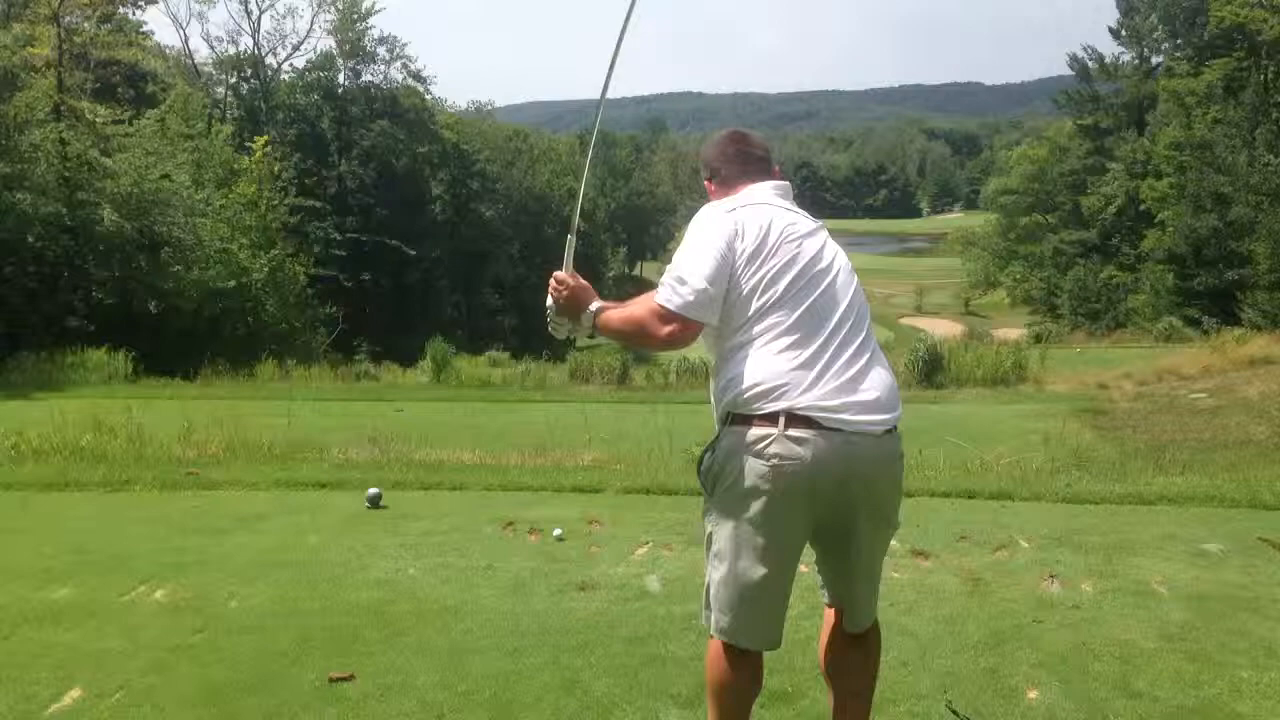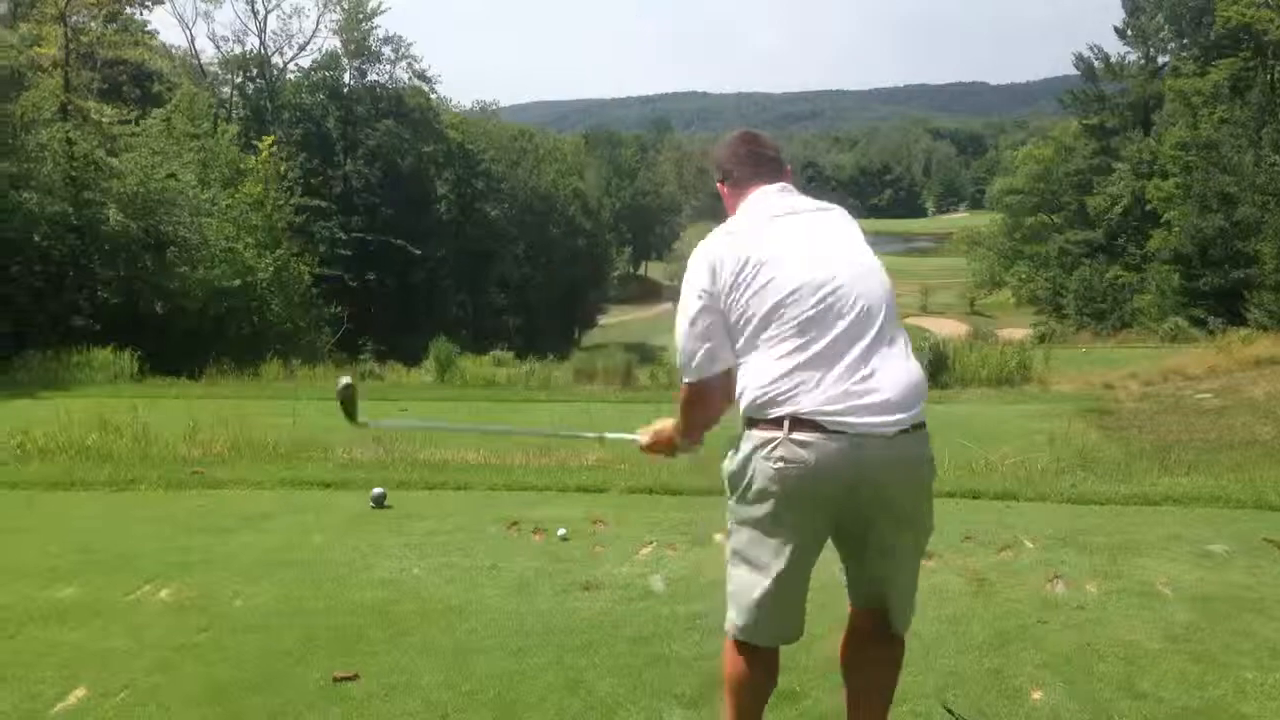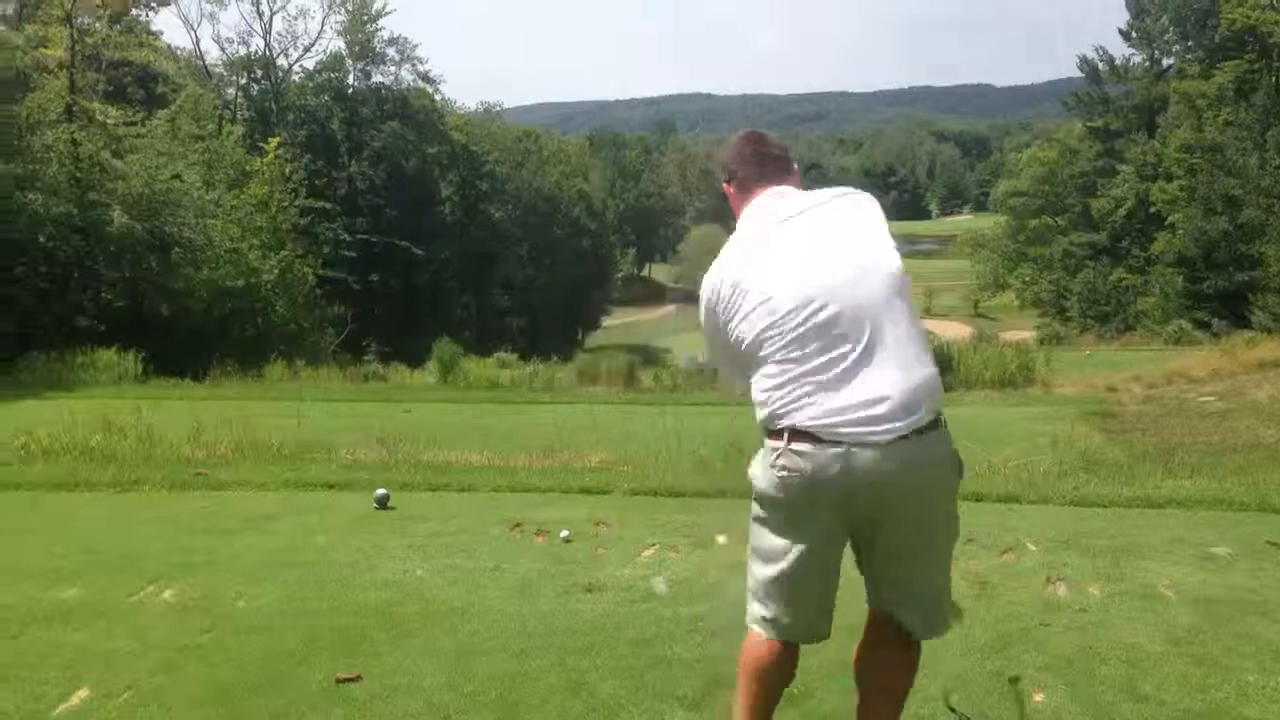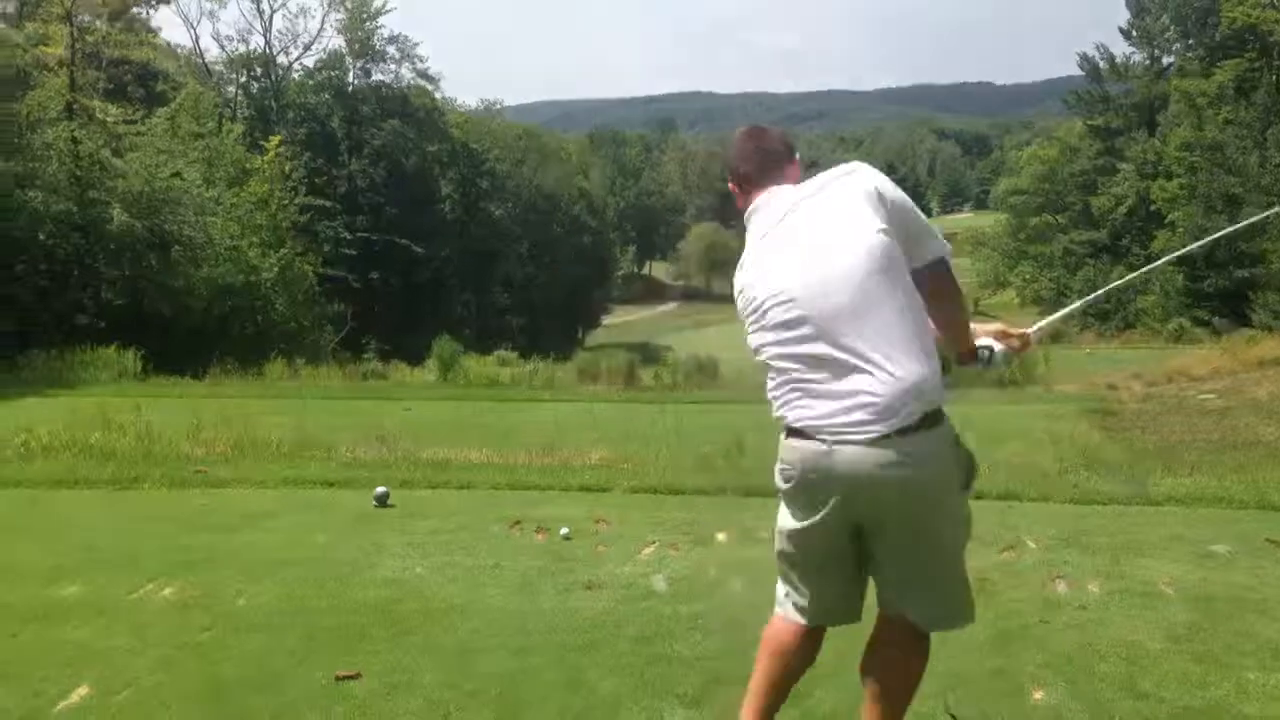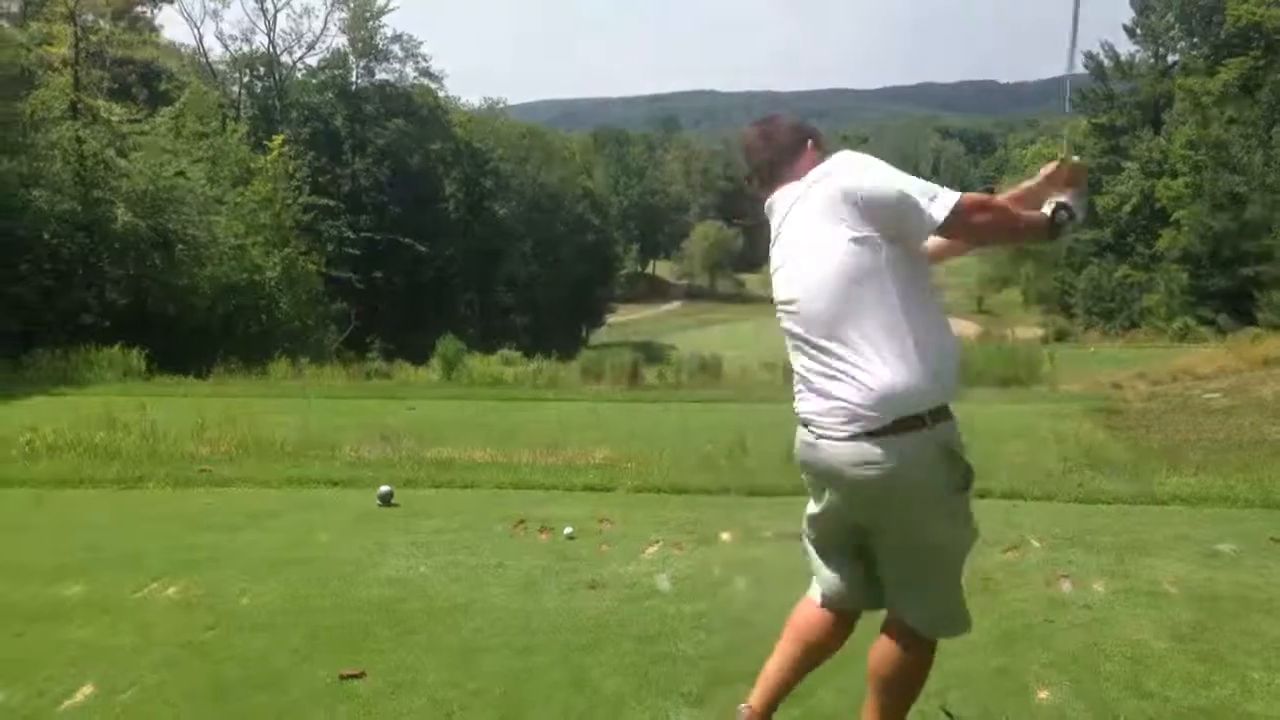
dt=0.1s
person 1, frame 1
left shoulder: (727, 220)
right shoulder: (805, 228)
left elbow: (671, 325)
left wrist: (591, 310)
left hip: (779, 443)
right hip: (873, 443)
left knee: (740, 623)
right knee: (854, 610)
person 1, frame 2
left shoulder: (716, 252)
right shoulder: (839, 220)
left elbow: (708, 389)
left wrist: (682, 433)
left hip: (791, 449)
right hip: (900, 444)
left knee: (756, 624)
right knee: (881, 611)
person 1, frame 3
left shoulder: (722, 276)
right shoulder: (859, 207)
left hip: (801, 458)
right hip: (909, 445)
left knee: (778, 621)
right knee: (901, 614)
person 1, frame 4
left shoulder: (752, 272)
right shoulder: (858, 184)
right elbow: (934, 276)
left wrist: (964, 342)
right wrist: (967, 342)
left hip: (815, 456)
right hip: (909, 447)
left knee: (803, 609)
right knee: (909, 612)
person 1, frame 5
left shoulder: (785, 242)
right shoulder: (842, 183)
left elbow: (944, 240)
right elbow: (972, 219)
left wrist: (1038, 191)
right wrist: (1047, 220)
left hip: (831, 442)
right hip: (898, 444)
left knee: (837, 594)
right knee: (920, 613)
